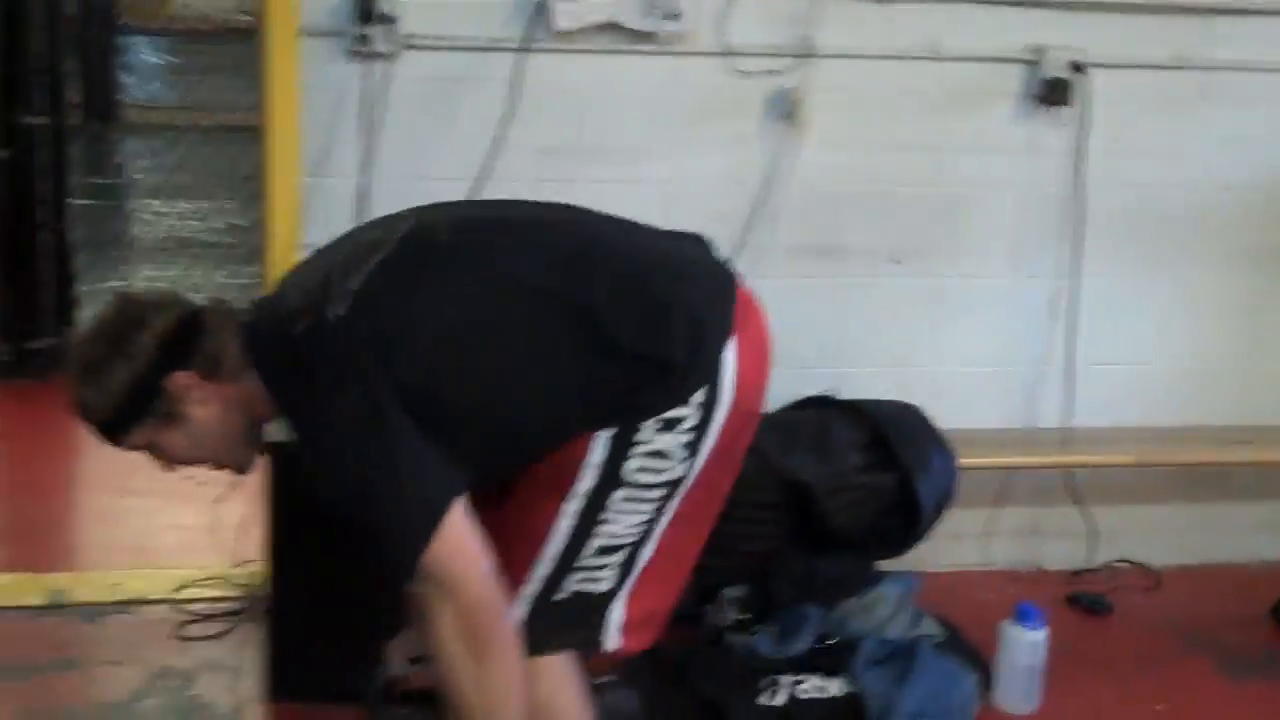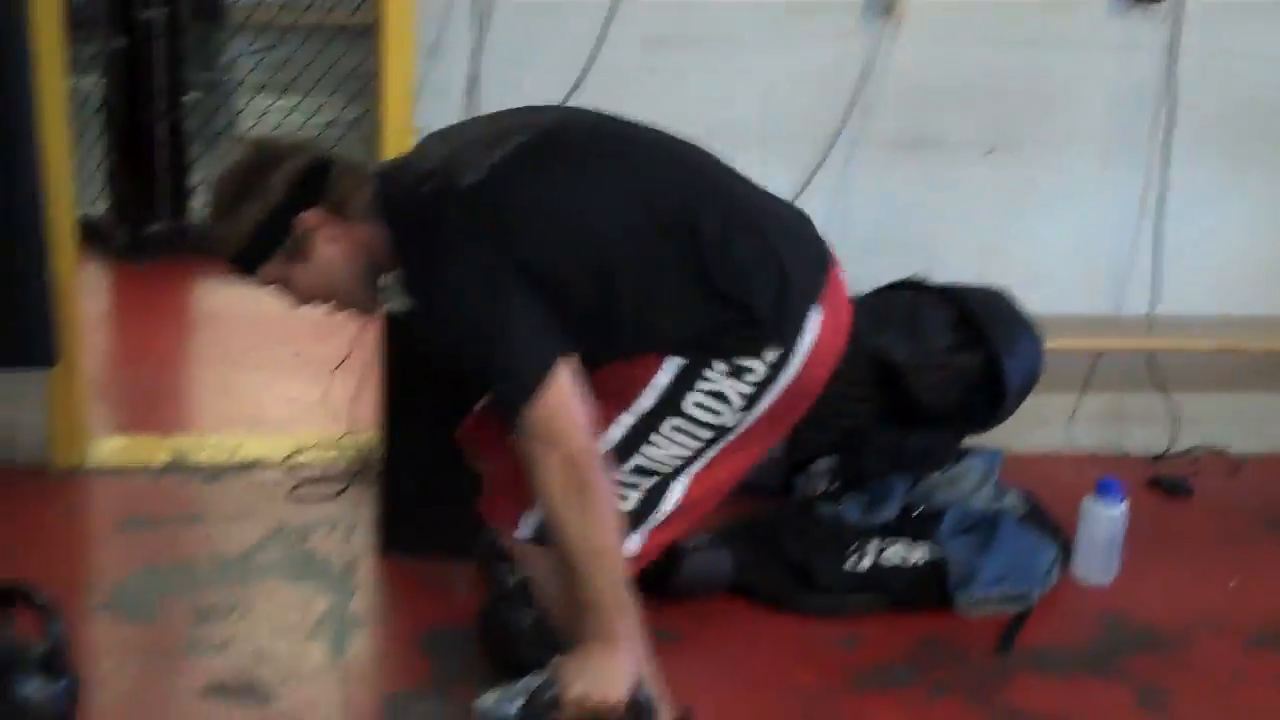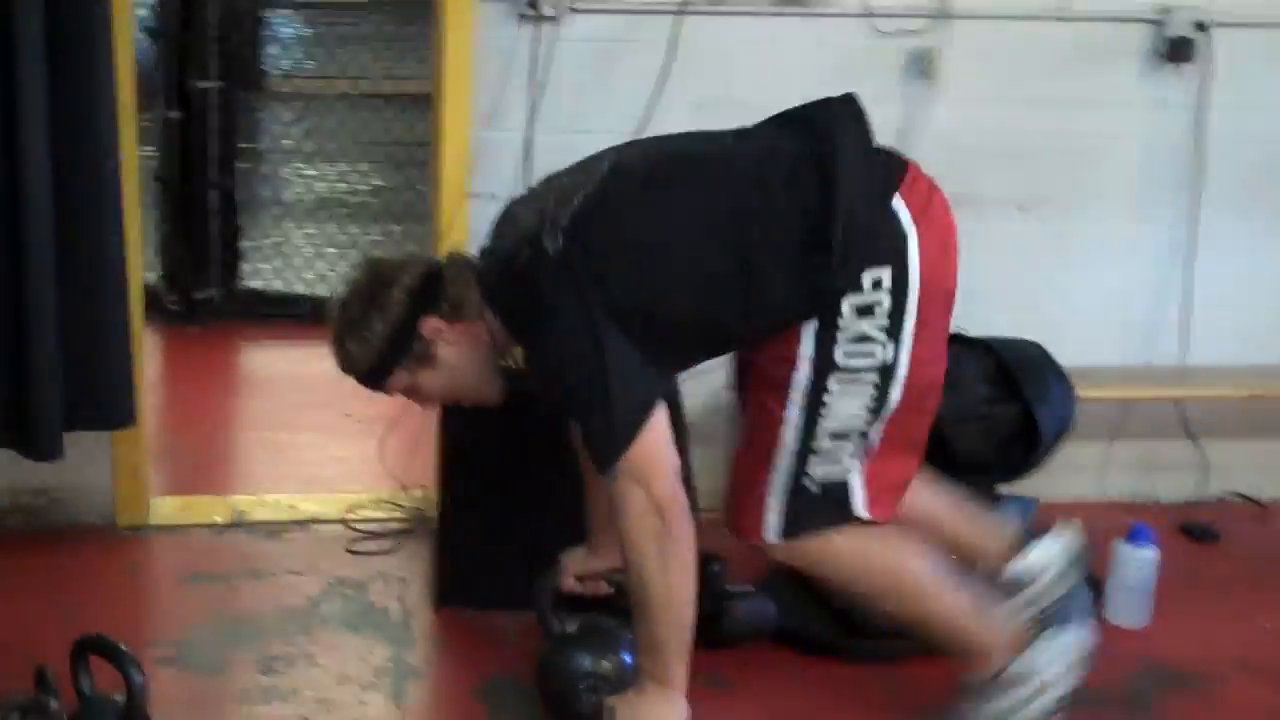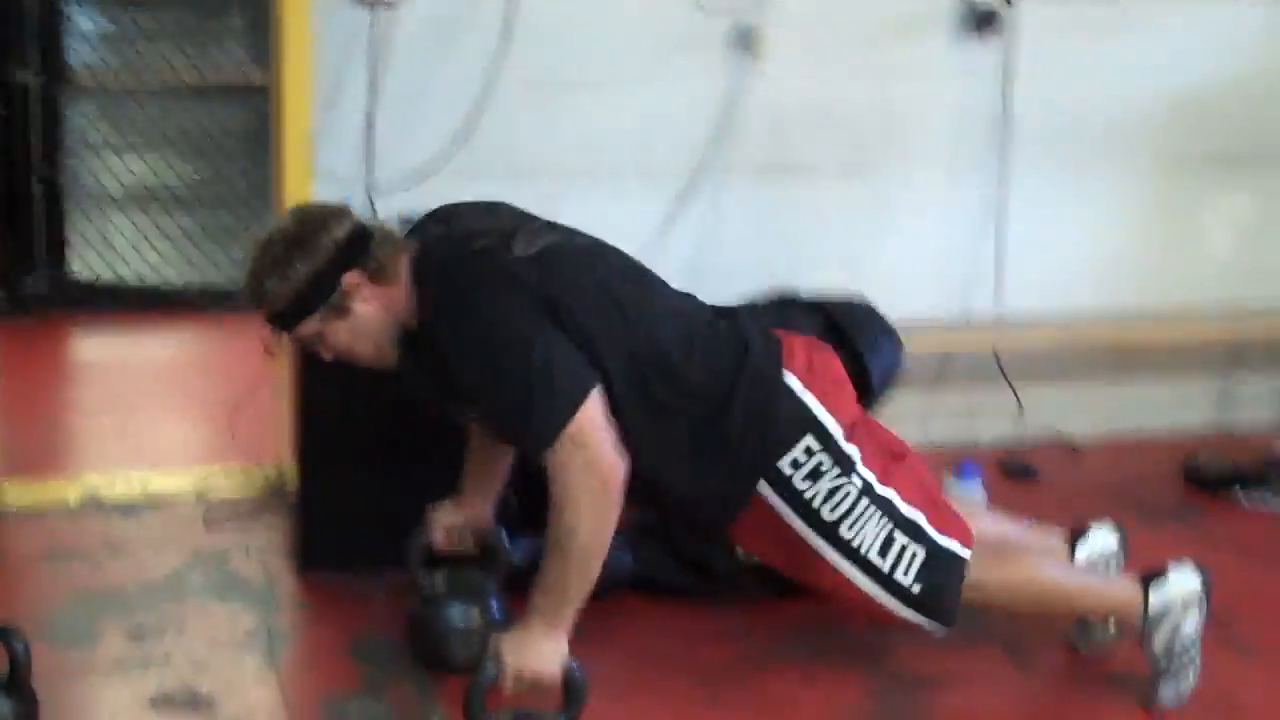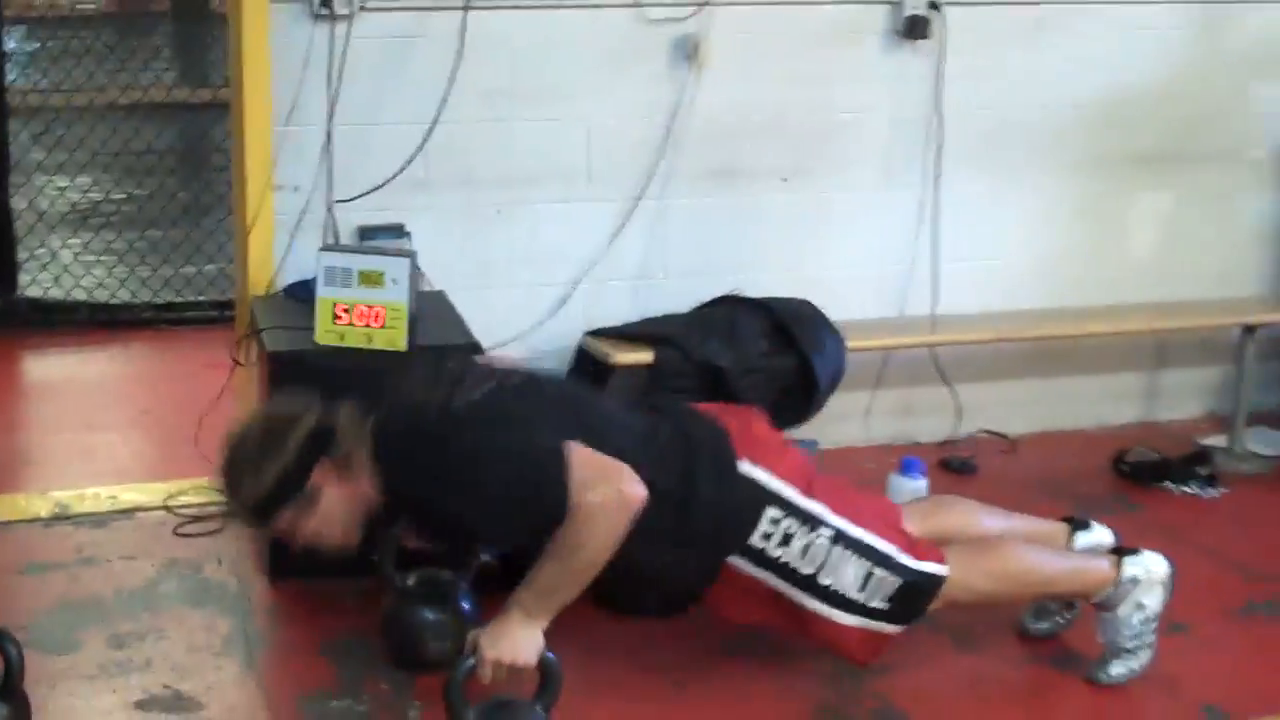
dt=0.3s
person 1, frame 1
left shoulder: (334, 394)
right shoulder: (297, 330)
left elbow: (466, 603)
left hip: (686, 363)
right hip: (665, 321)
left knee: (529, 632)
person 1, frame 2
left shoulder: (451, 255)
right shoulder: (424, 194)
left elbow: (567, 455)
left wrist: (606, 648)
left hip: (767, 315)
right hip: (724, 279)
left knee: (544, 514)
right knee: (496, 441)
person 1, frame 3
left shoulder: (554, 307)
right shoulder: (519, 268)
left elbow: (654, 497)
right elbow: (611, 423)
right wrist: (606, 545)
left hip: (868, 238)
right hip: (847, 225)
left knee: (799, 521)
right knee: (829, 487)
left ankle: (1014, 652)
right ankle: (1026, 565)
person 1, frame 4
left shoulder: (476, 305)
right shoulder: (435, 253)
left elbow: (593, 472)
right elbow: (500, 386)
left wrist: (546, 628)
right wrist: (474, 499)
left hip: (758, 413)
right hip: (730, 382)
left knee: (936, 570)
right knee: (912, 512)
left ankle: (1157, 598)
right ankle: (1086, 545)
person 1, frame 5
left shoulder: (440, 457)
right shoulder: (404, 425)
left elbow: (613, 494)
right elbow: (499, 379)
left wrist: (523, 620)
right wrist: (437, 522)
left hip: (724, 499)
right hip: (697, 444)
left knee: (913, 576)
right knee: (895, 526)
left ankle: (1121, 578)
right ankle: (1075, 537)
